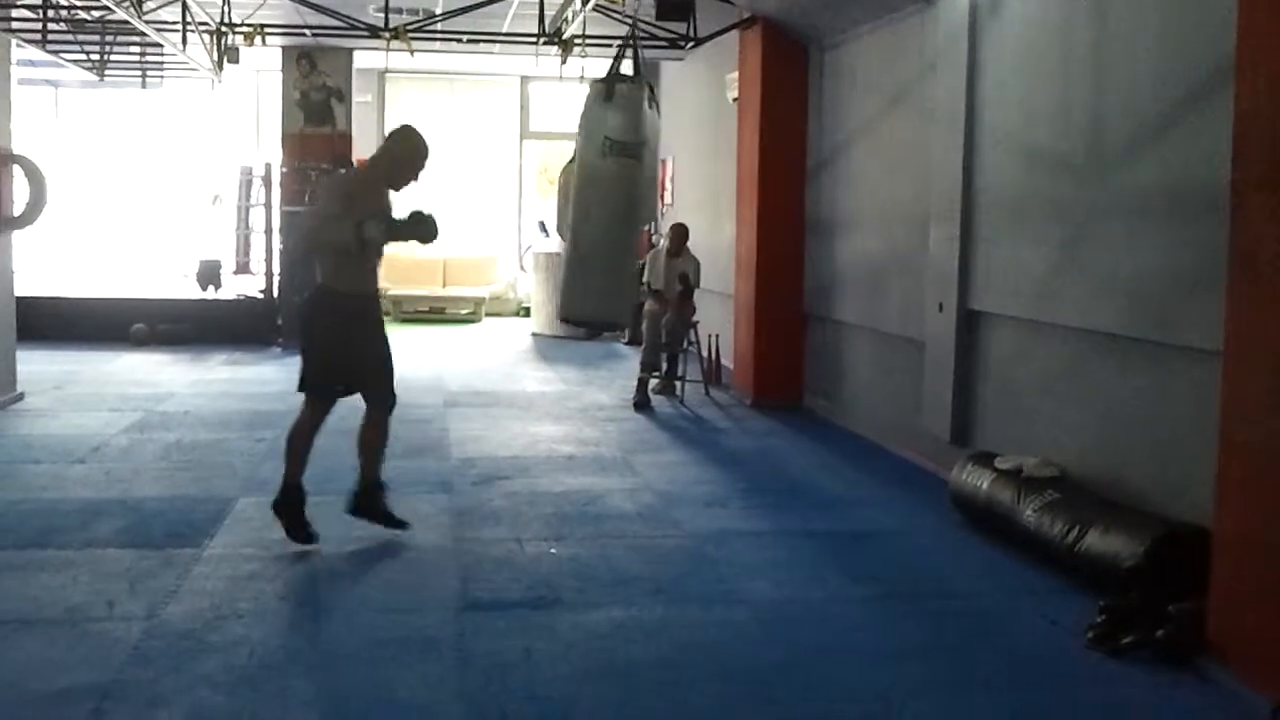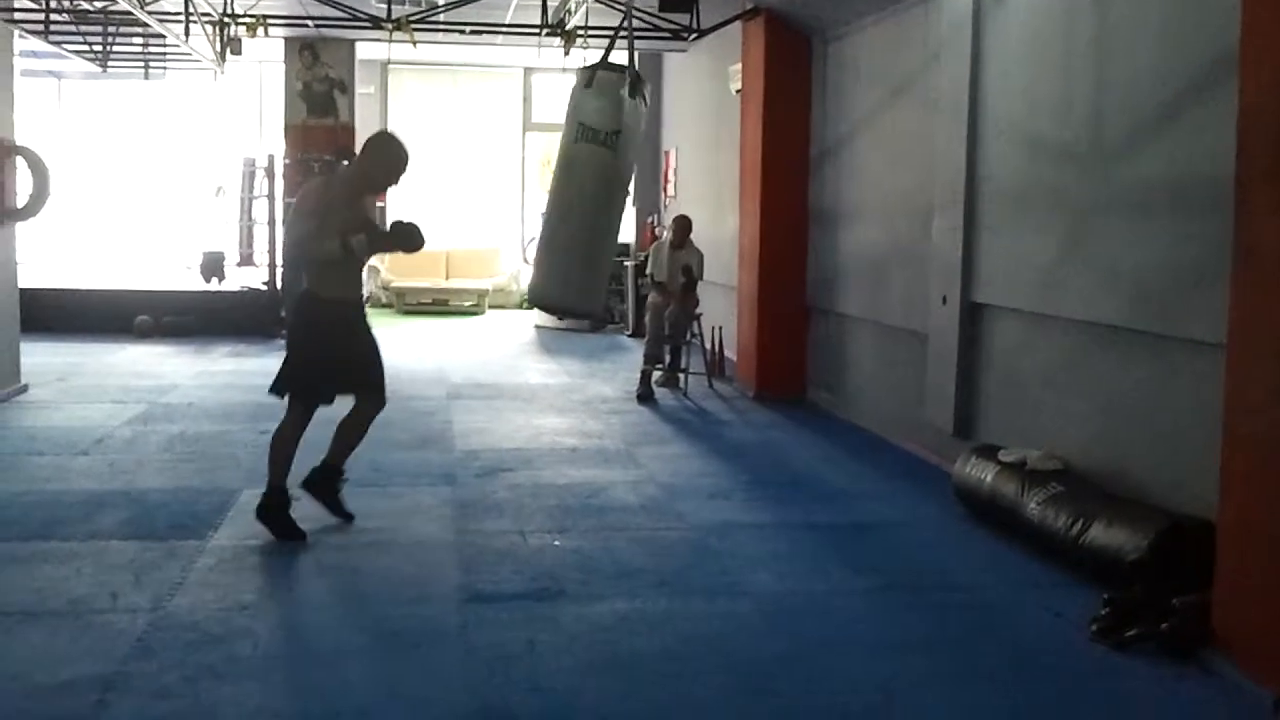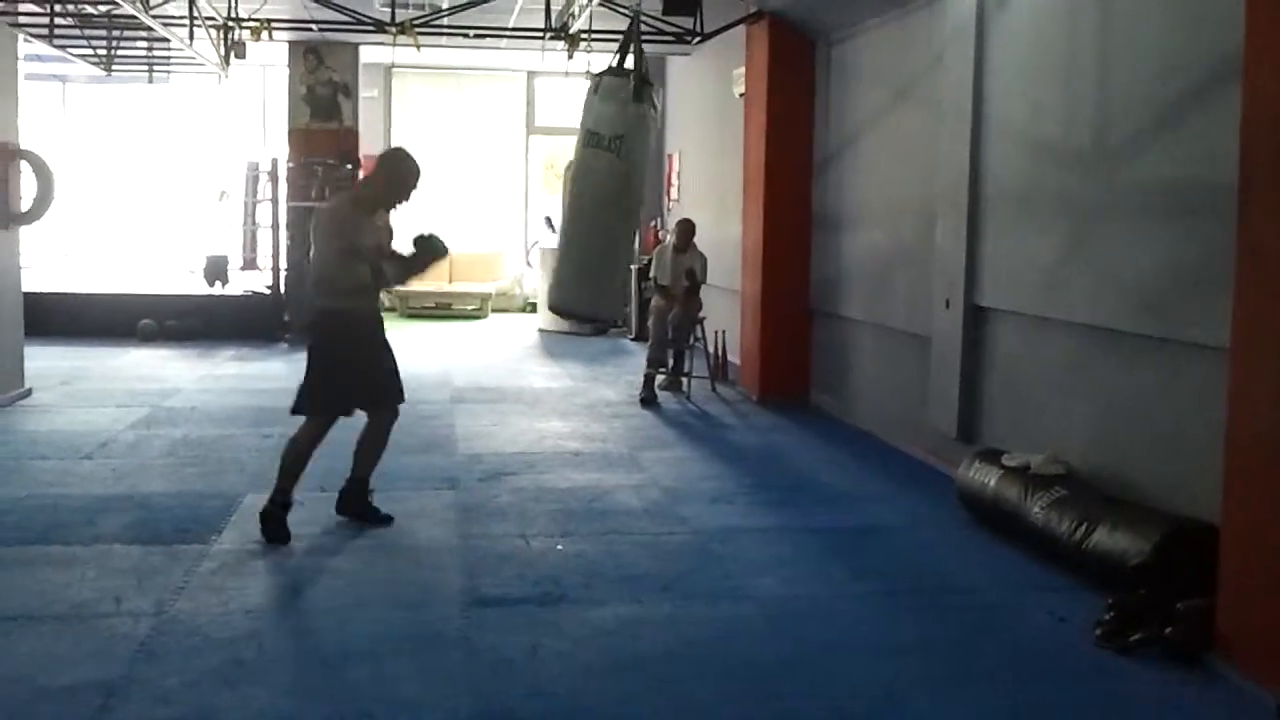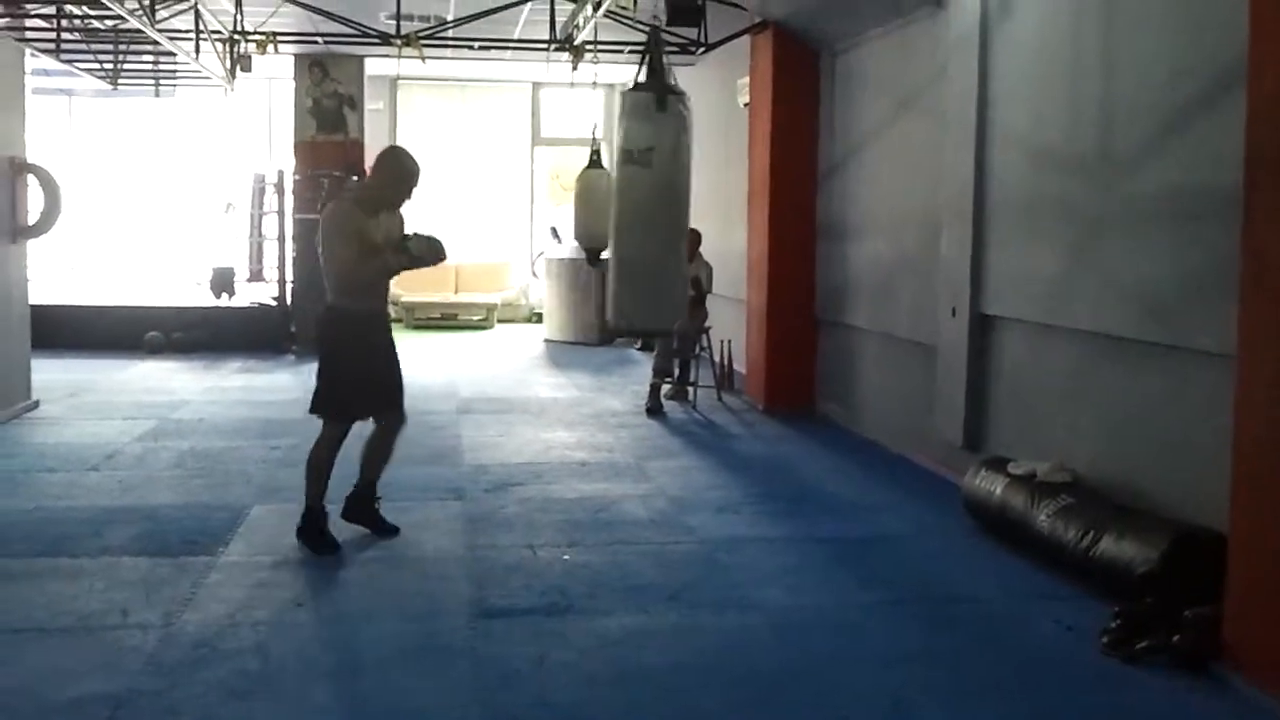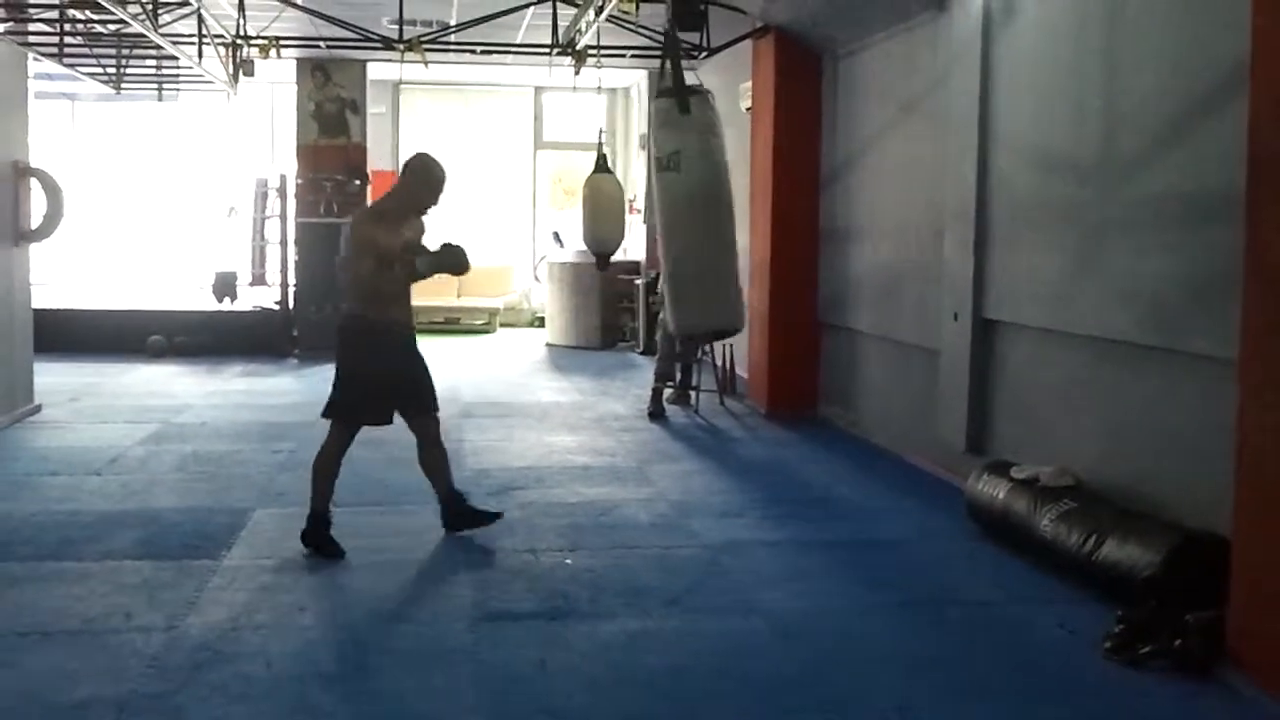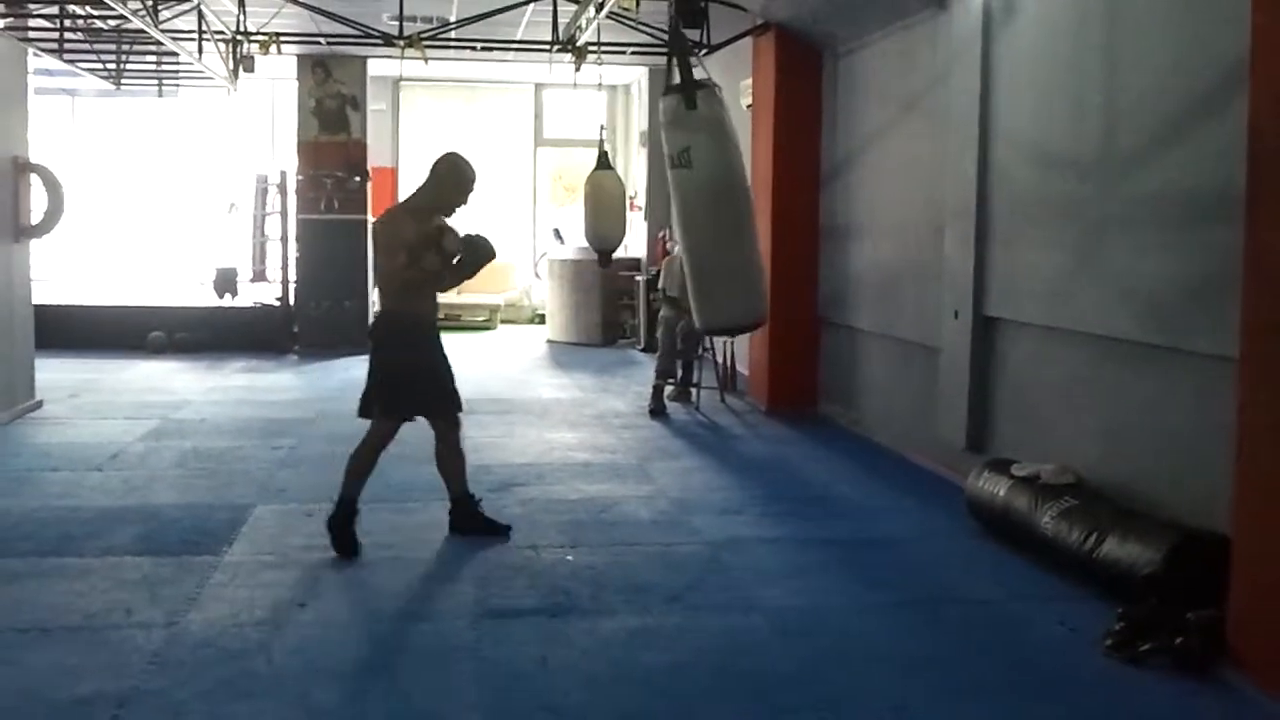
dt=0.3s
person 1, frame 1
left shoulder: (379, 193)
right shoulder: (341, 187)
right elbow: (307, 240)
right wrist: (367, 230)
left hip: (366, 307)
right hip: (332, 307)
left knee: (381, 403)
right knee: (318, 406)
left ankle: (368, 494)
right ankle: (290, 497)
person 1, frame 2
left shoulder: (362, 200)
right shoulder: (322, 194)
right elbow: (297, 246)
left wrist: (395, 238)
right wrist: (355, 243)
left hip: (351, 312)
right hip: (317, 312)
left knee: (371, 401)
right knee: (300, 412)
left ankle: (325, 477)
right ankle: (274, 502)
person 1, frame 3
left shoulder: (378, 217)
right shoulder: (337, 215)
right elbow: (326, 278)
left wrist: (418, 257)
right wrist: (383, 270)
left hip: (368, 325)
right hip: (335, 327)
left knee: (386, 413)
right knee: (318, 424)
left ankle: (354, 495)
right ankle: (276, 507)
person 1, frame 4
left shoulder: (391, 218)
right shoulder: (339, 217)
left elbow: (394, 260)
right elbow: (346, 278)
left wrist: (415, 254)
right wrist: (397, 259)
left hip: (376, 329)
right hip: (344, 330)
left knee: (391, 419)
right knee: (336, 428)
left ankle: (362, 501)
right ankle: (311, 520)
person 1, frame 5
left shoulder: (413, 225)
right shoulder: (364, 227)
right elbow: (360, 288)
left wrist: (439, 260)
right wrist: (417, 266)
left hip: (400, 335)
right hip: (365, 337)
left knee: (428, 425)
right knee: (343, 432)
left ankle: (453, 509)
right ankle: (317, 524)
person 1, frame 6
left shoulder: (436, 224)
right shoulder: (394, 223)
right elbow: (398, 282)
left wrist: (472, 258)
right wrist: (439, 253)
left hip: (424, 334)
right hip: (396, 334)
left knee: (448, 424)
right knee: (383, 429)
left ankle: (463, 510)
right ankle: (343, 514)
